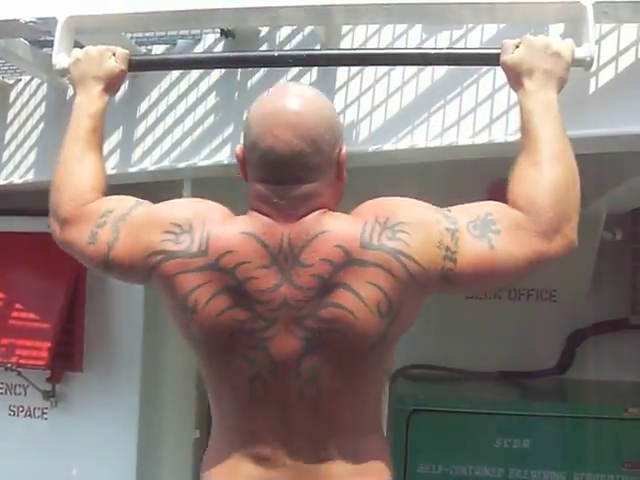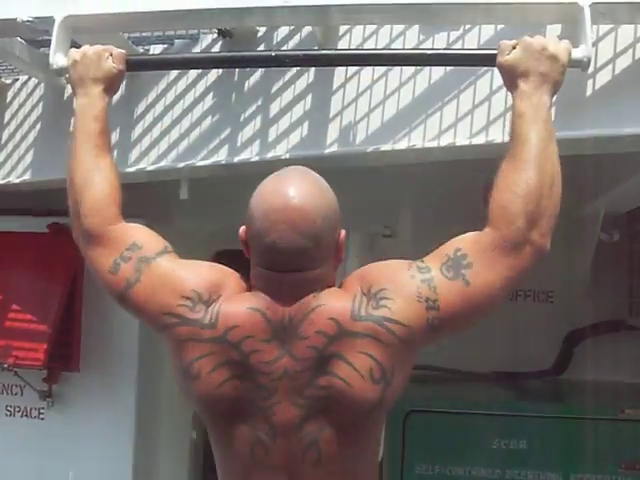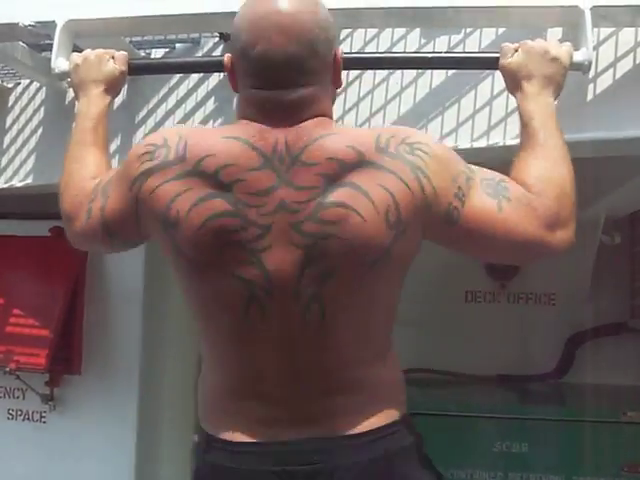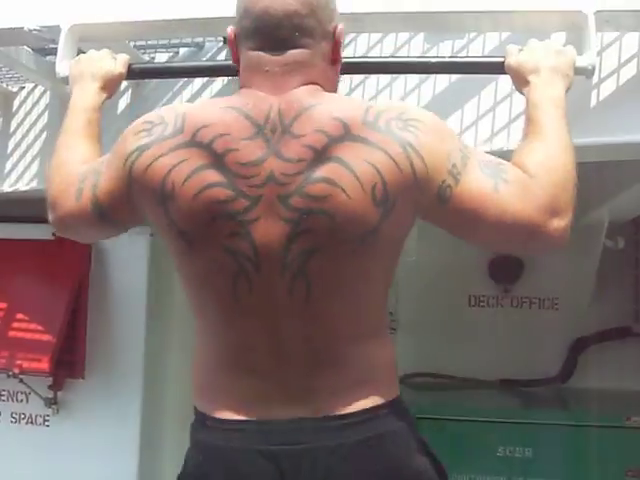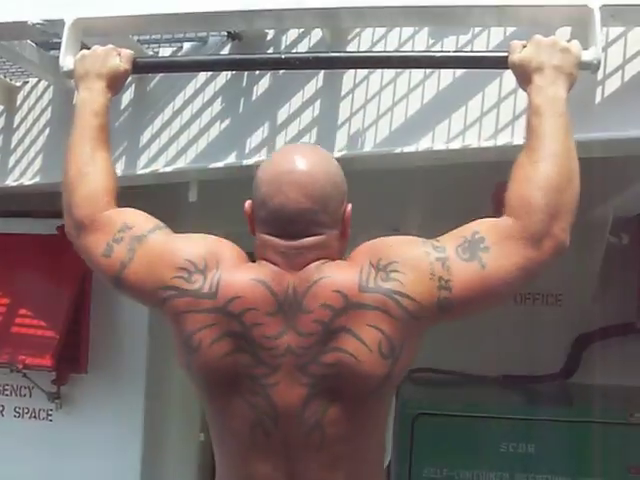
dt=0.4s
person 1, frame 1
left shoulder: (189, 241)
right shoulder: (389, 244)
left elbow: (71, 218)
right elbow: (549, 227)
left wrist: (91, 94)
right wrist: (539, 90)
person 1, frame 2
left shoulder: (200, 311)
right shoulder: (383, 311)
left elbow: (96, 228)
right elbow: (522, 232)
left wrist: (91, 96)
right wrist: (532, 92)
person 1, frame 3
left shoulder: (170, 161)
right shoulder: (400, 163)
left elbow: (83, 222)
right elbow: (551, 227)
left wrist: (93, 97)
right wrist: (537, 93)
person 1, frame 4
left shoulder: (168, 137)
right shoulder: (391, 135)
left elbow: (67, 204)
right elbow: (547, 214)
left wrist: (87, 91)
right wrist: (545, 86)
person 1, frame 5
left shoulder: (204, 286)
right shoulder: (391, 290)
left elbow: (88, 219)
right elbow: (543, 229)
left wrist: (94, 91)
right wrist: (548, 88)
